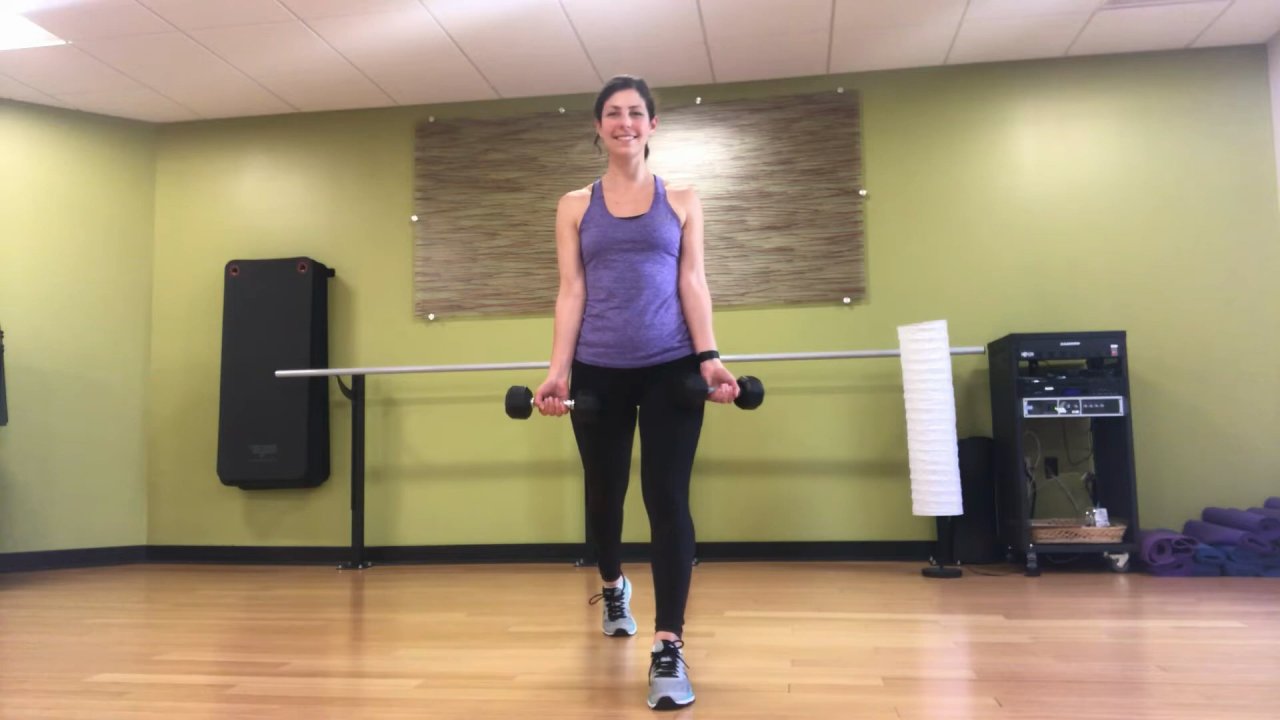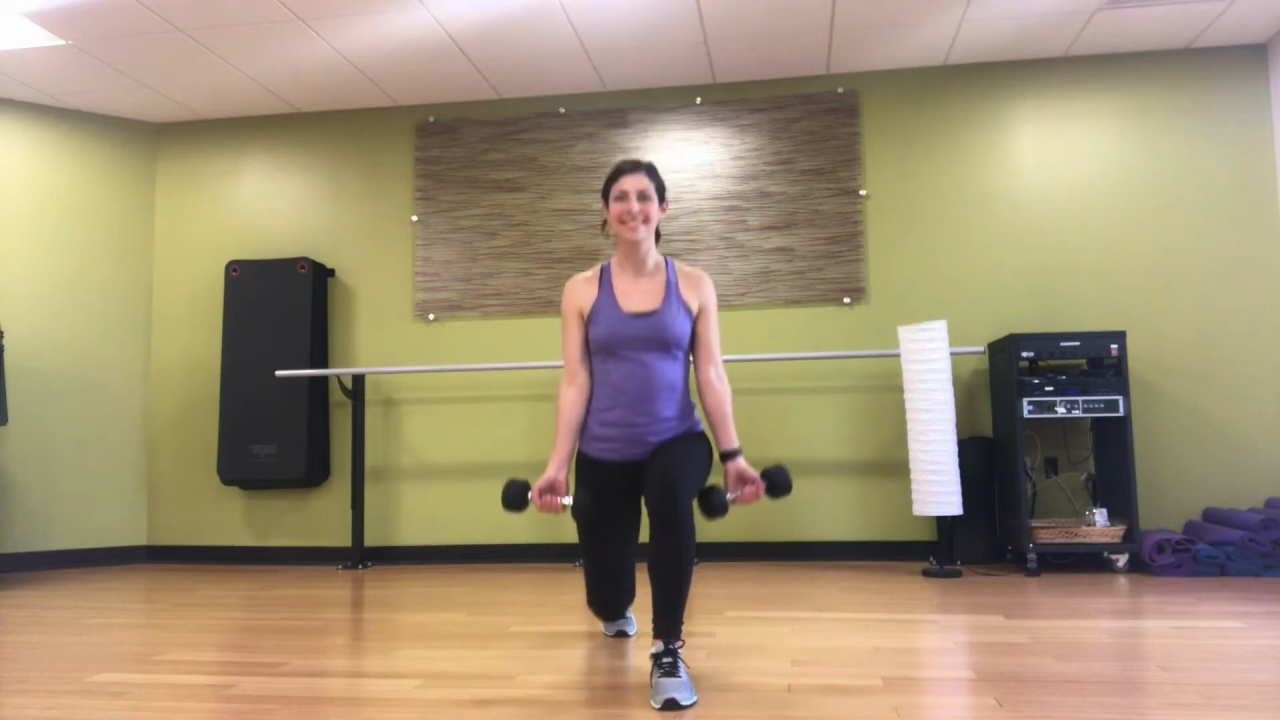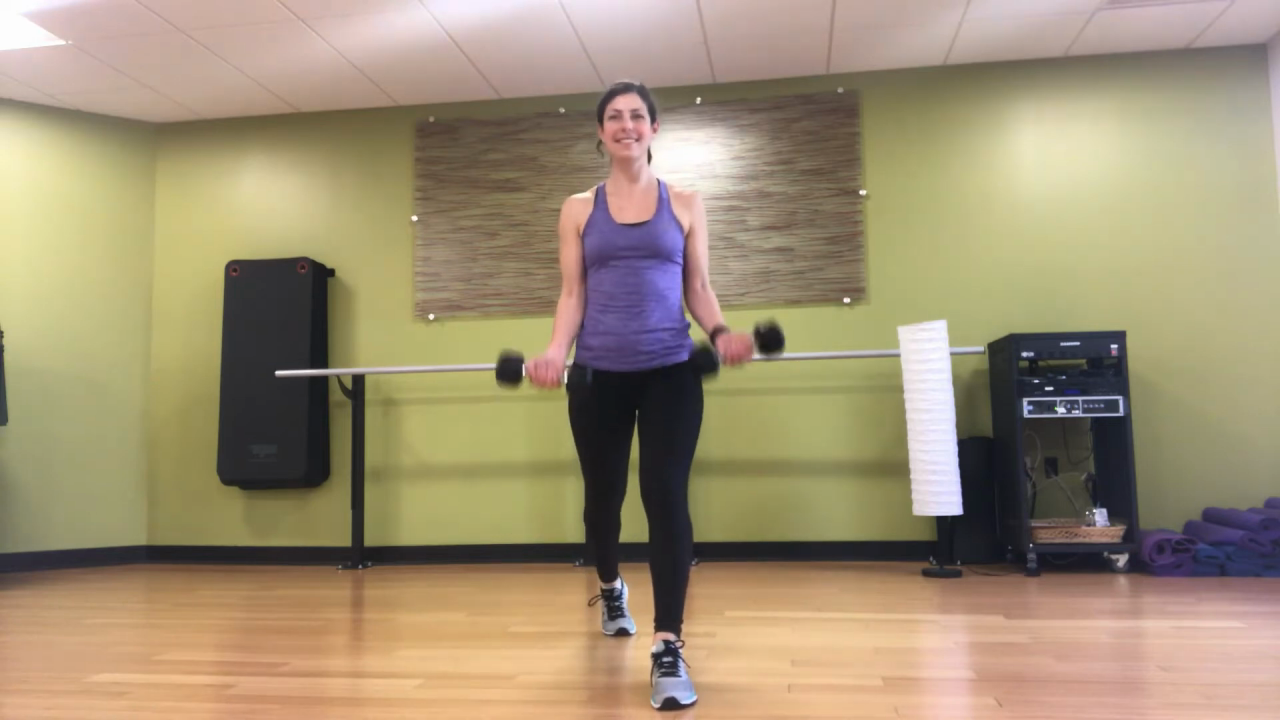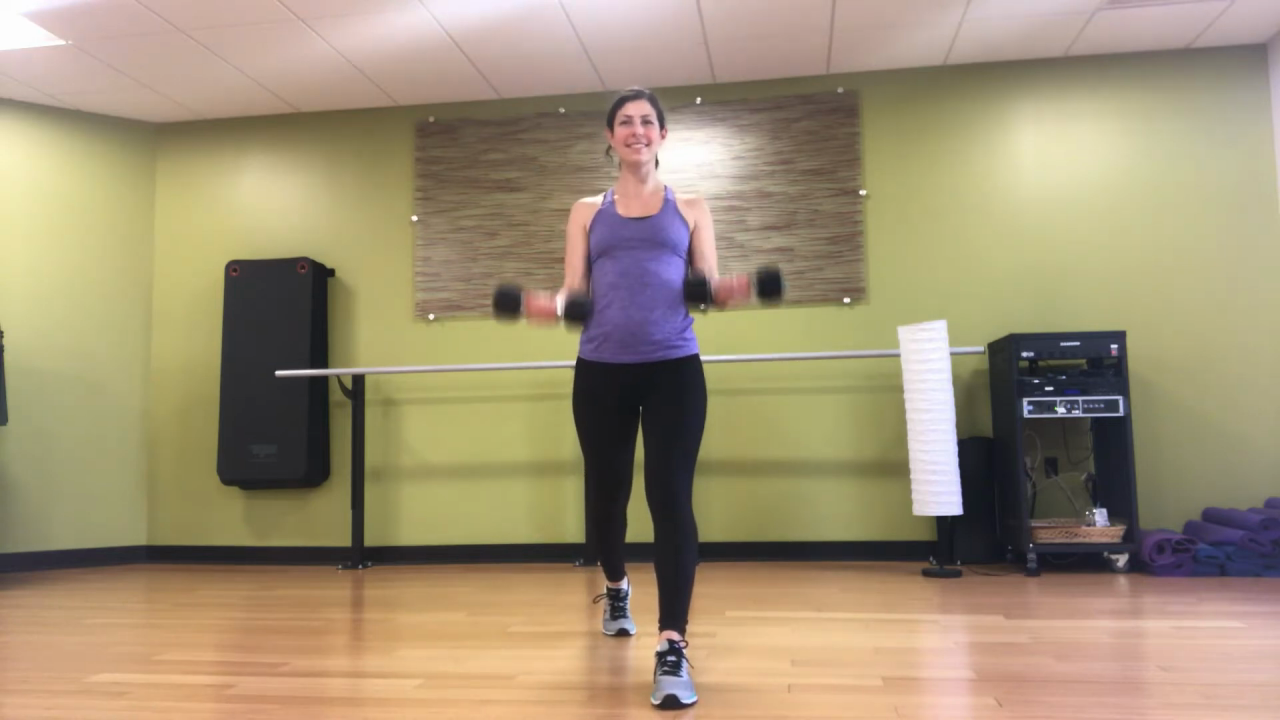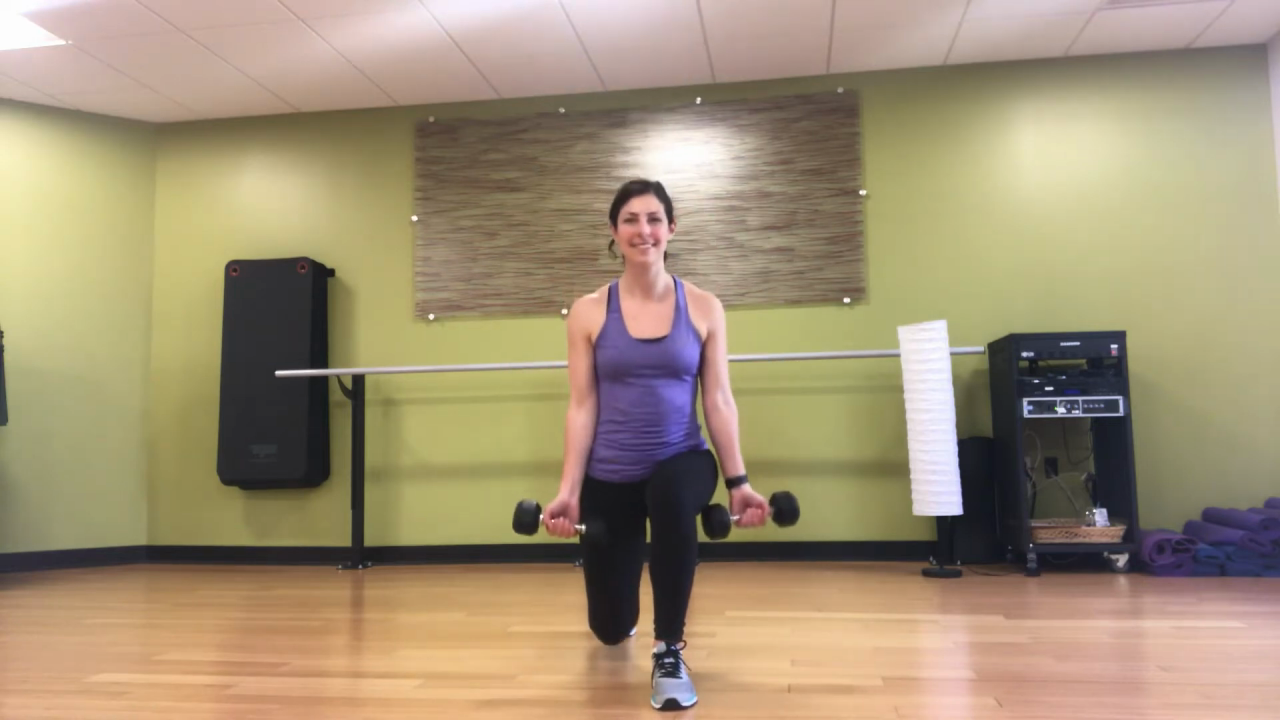
dt=1s
person 1, frame 1
left shoulder: (681, 199)
right shoulder: (575, 205)
left elbow: (692, 283)
right elbow: (571, 292)
left wrist: (710, 358)
right wrist: (558, 371)
left hip: (669, 366)
right hip: (600, 370)
left knee: (667, 496)
right knee: (604, 492)
left ankle: (668, 648)
right ankle: (613, 586)
person 1, frame 2
left shoulder: (694, 285)
right shoulder: (581, 289)
left elbow: (711, 374)
right elbow: (575, 382)
left wrist: (732, 455)
right wrist: (558, 463)
left hip: (677, 438)
right hip: (604, 453)
left knee: (670, 497)
right knee: (607, 599)
left ankle: (668, 651)
right ankle: (619, 603)
person 1, frame 3
left shoulder: (685, 203)
right shoulder: (579, 209)
left elbow: (698, 287)
right elbow: (572, 294)
left wrist: (722, 333)
right wrist: (555, 352)
left hip: (670, 371)
right hip: (599, 374)
left knee: (666, 495)
right knee: (603, 494)
left ankle: (668, 649)
right ankle: (611, 589)
person 1, frame 4
left shoulder: (691, 207)
right shoulder: (587, 210)
left elbow: (702, 282)
right elbow: (577, 288)
left wrist: (721, 288)
right wrist: (556, 301)
left hip: (673, 366)
right hip: (602, 369)
left knee: (670, 496)
right knee: (607, 493)
left ankle: (672, 649)
right ankle: (615, 589)
person 1, frame 5
left shoulder: (704, 308)
right shoulder: (589, 312)
left elbow: (718, 401)
right elbow: (582, 407)
left wrist: (738, 481)
right wrist: (569, 489)
left hip: (682, 459)
right hip: (608, 476)
left knee: (672, 501)
right knee: (610, 625)
left ankle: (669, 654)
right ankle: (623, 610)
